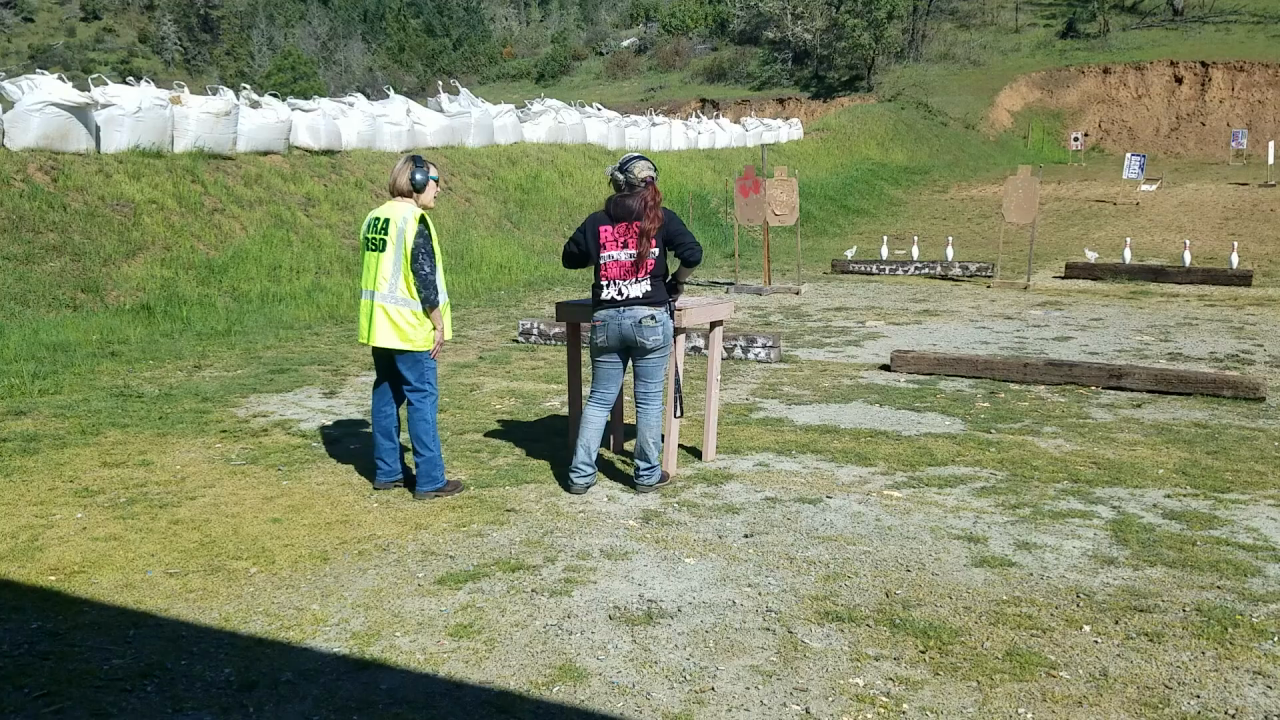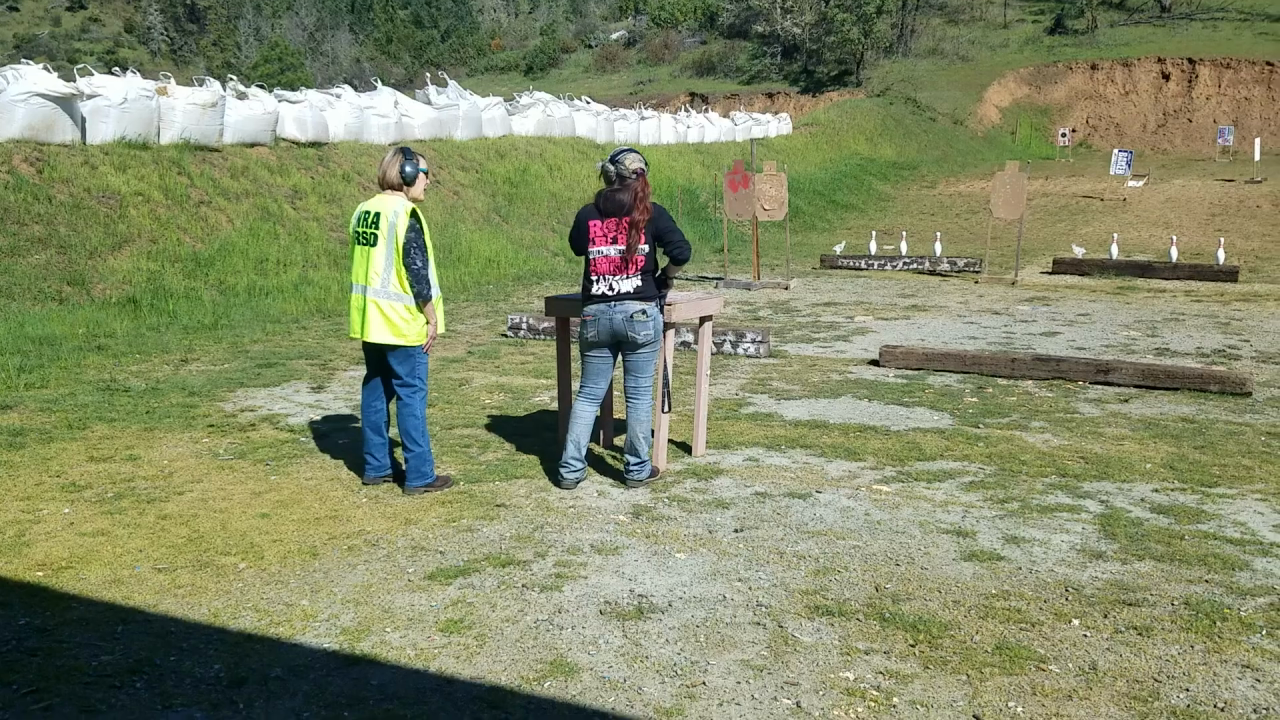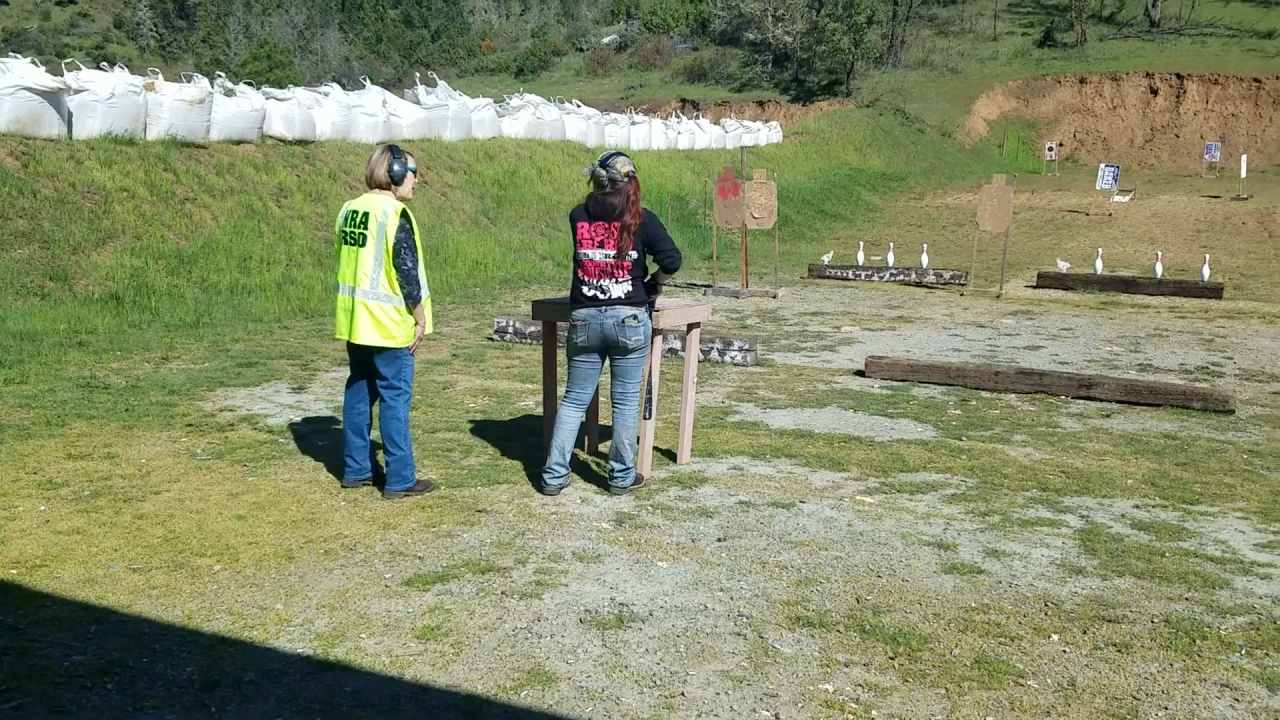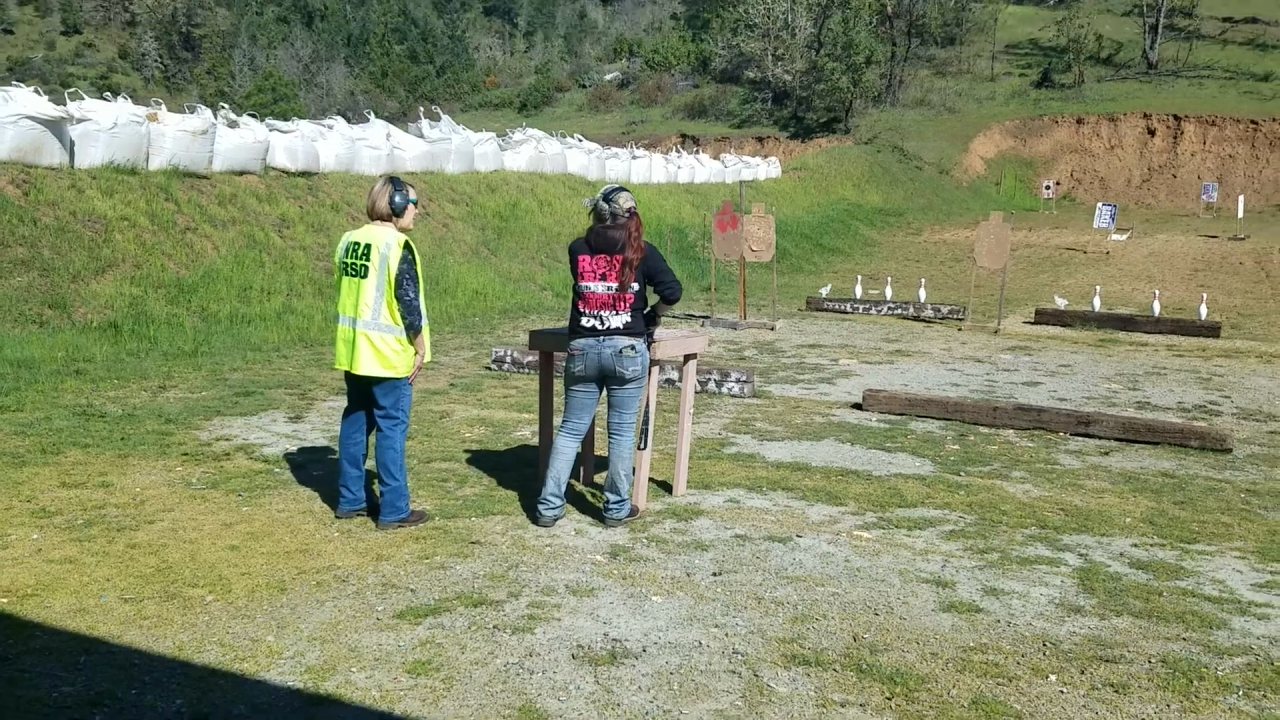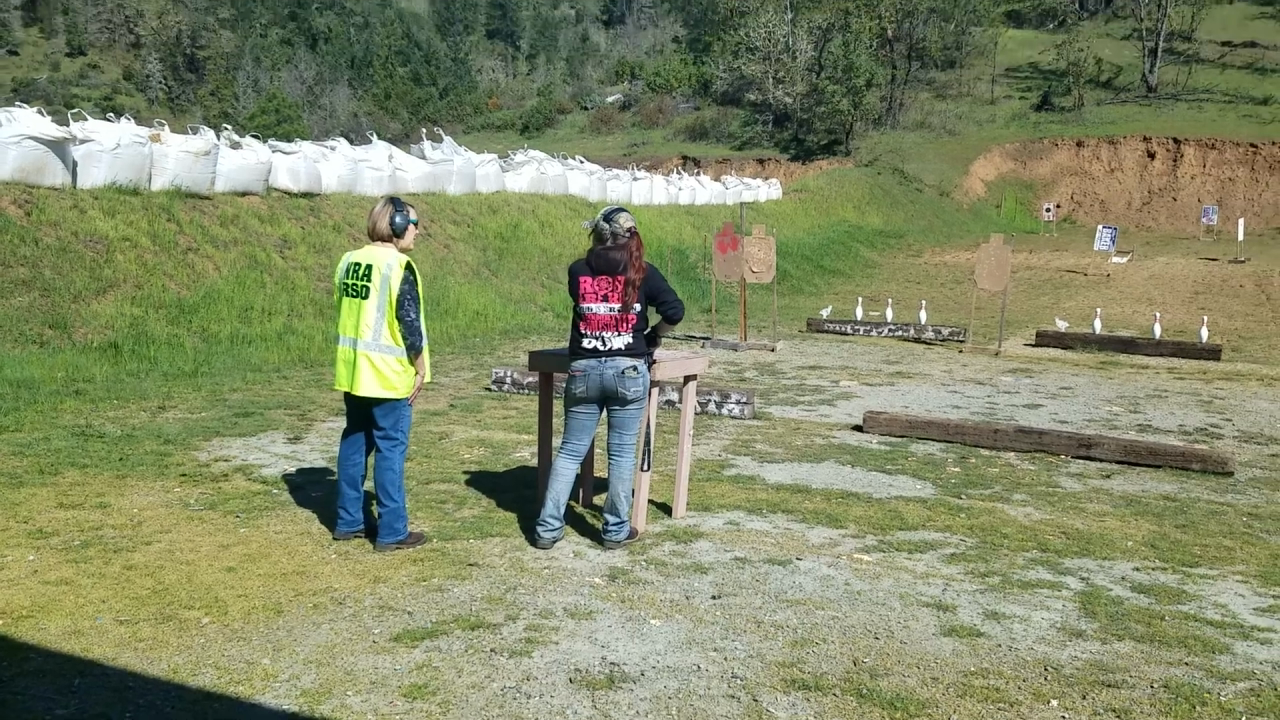
dt=0.2s
person 1, frame 1
left shoulder: (374, 218)
right shoulder: (415, 220)
right elbow: (425, 278)
right wrist: (439, 325)
left hip: (380, 325)
right hip: (410, 327)
left knee: (385, 395)
right knee: (422, 399)
left ankle: (387, 471)
right ankle: (430, 479)
person 1, frame 2
left shoulder: (363, 212)
right shoulder: (406, 213)
right elbow: (418, 272)
right wrist: (431, 318)
left hip: (370, 320)
right hip: (402, 322)
left knee: (376, 390)
right knee: (411, 394)
left ankle: (375, 466)
right ankle: (419, 475)
person 1, frame 3
left shoulder: (349, 210)
right shoulder: (395, 213)
left elbow: (347, 262)
right elbow: (407, 272)
right wrist: (420, 320)
left hip: (355, 320)
right hip: (388, 323)
left knee: (359, 391)
right knee: (395, 397)
left ankle: (356, 469)
right ankle: (400, 480)
person 1, frame 4
left shoulder: (348, 241)
right shoulder: (398, 245)
left elbow: (345, 293)
right elbow: (408, 303)
right wrist: (420, 348)
left hip: (353, 351)
right hip: (388, 353)
left knee: (355, 421)
right knee: (392, 427)
left ankle: (351, 500)
right ankle: (394, 509)
person 1, frame 5
left shoulder: (349, 261)
right shoulder: (399, 266)
left elbow: (345, 311)
right elbow: (410, 324)
right wrist: (420, 369)
left hip: (353, 371)
right hip: (389, 374)
left knee: (355, 442)
right knee: (390, 449)
left ankle: (348, 521)
right ankle: (392, 531)
person 2, frame 1
left shoulder: (596, 222)
right shoulder: (661, 218)
left elbow: (569, 258)
right elbow: (692, 254)
right wrist: (676, 283)
left hip: (606, 320)
right hip: (650, 319)
left knee: (600, 399)
right knee: (649, 400)
left ankle: (580, 474)
right ankle: (647, 474)
person 2, frame 2
left shoulder: (587, 215)
right shoulder: (651, 213)
left elbow: (576, 247)
right elbow: (681, 252)
right wrist: (664, 278)
left hip: (595, 315)
right hip: (640, 314)
left knee: (589, 394)
right knee: (639, 394)
left ankle: (570, 469)
right ankle: (637, 469)
person 2, frame 3
left shoulder: (578, 217)
right shoulder: (641, 219)
right elbow: (671, 261)
right wrist: (653, 284)
left hip: (584, 319)
right hip: (629, 319)
left knee: (574, 399)
right knee: (626, 400)
left ankle: (554, 475)
right ankle: (622, 476)
person 2, frame 4
left shoulder: (578, 249)
right shoulder: (641, 251)
right elbow: (672, 292)
right wrist: (652, 315)
left hip: (583, 349)
right hip: (627, 349)
left knee: (571, 429)
right knee: (622, 431)
left ankle: (549, 506)
right ankle: (617, 508)
person 2, frame 5
left shoulder: (578, 271)
right shoulder: (642, 272)
right elbow: (674, 311)
right wrist: (653, 337)
left hip: (584, 371)
right hip: (628, 370)
left knee: (570, 451)
right knee: (622, 453)
left ankle: (547, 528)
right ankle: (616, 530)
